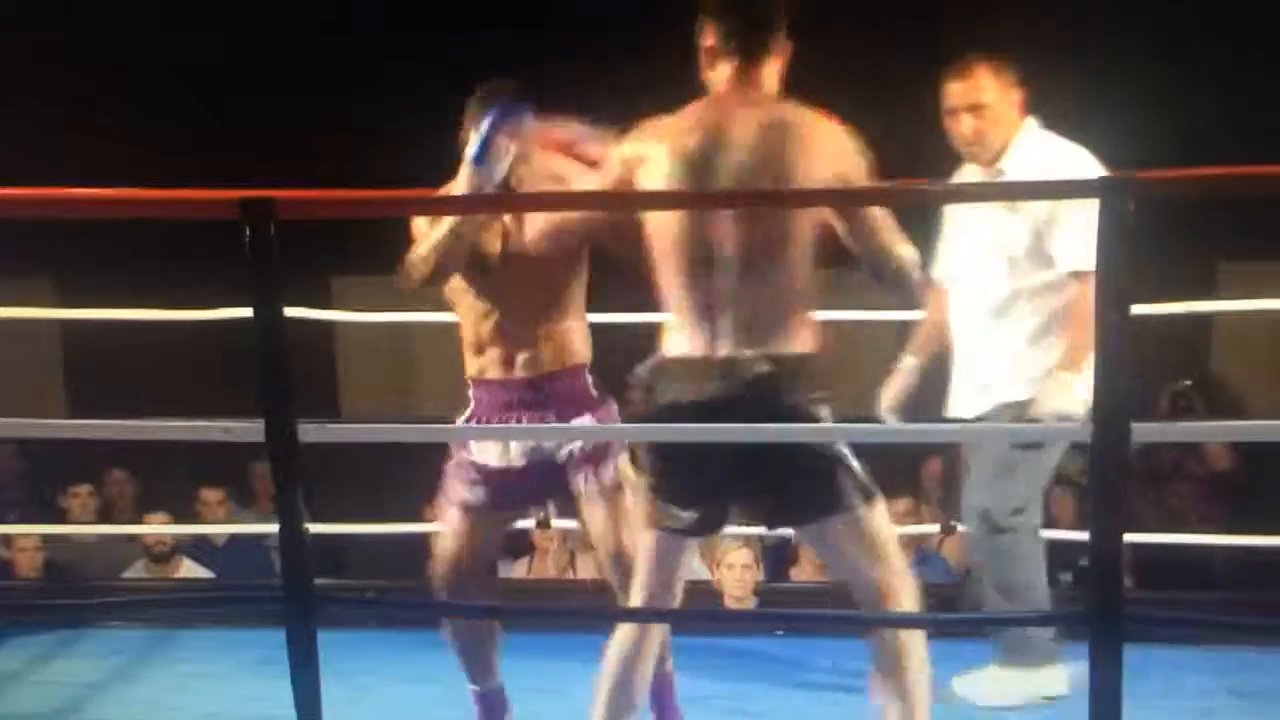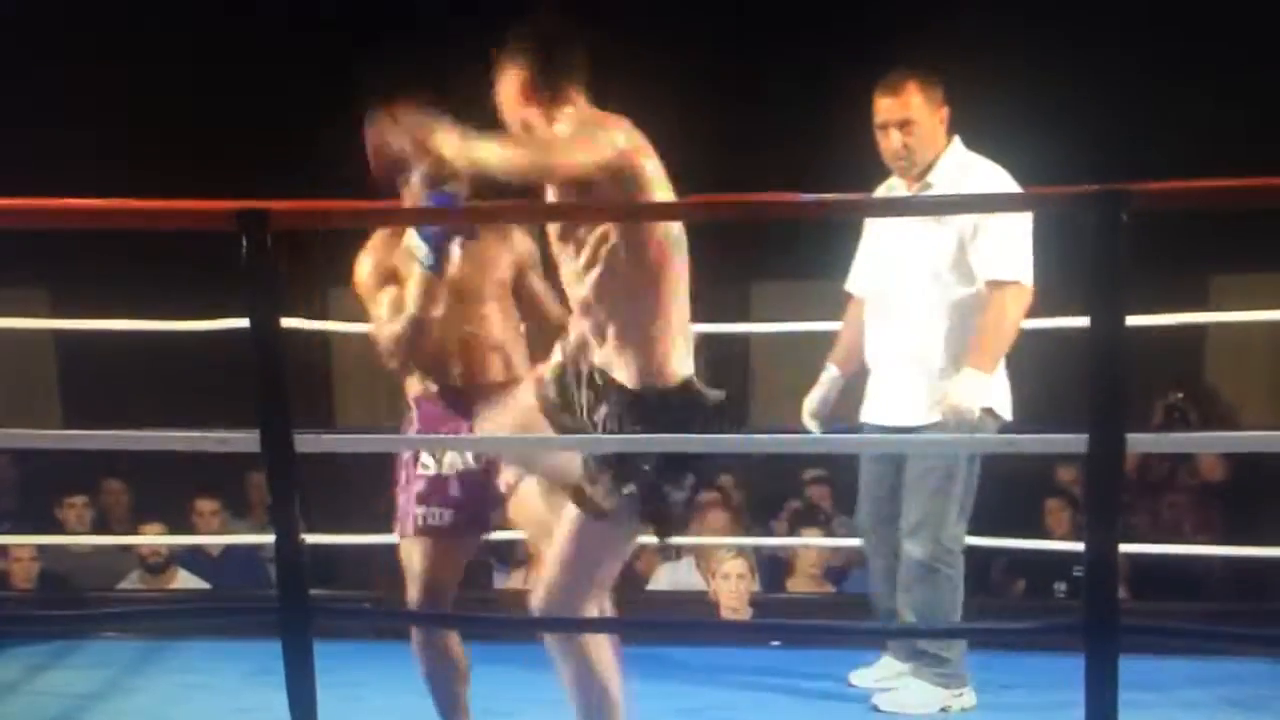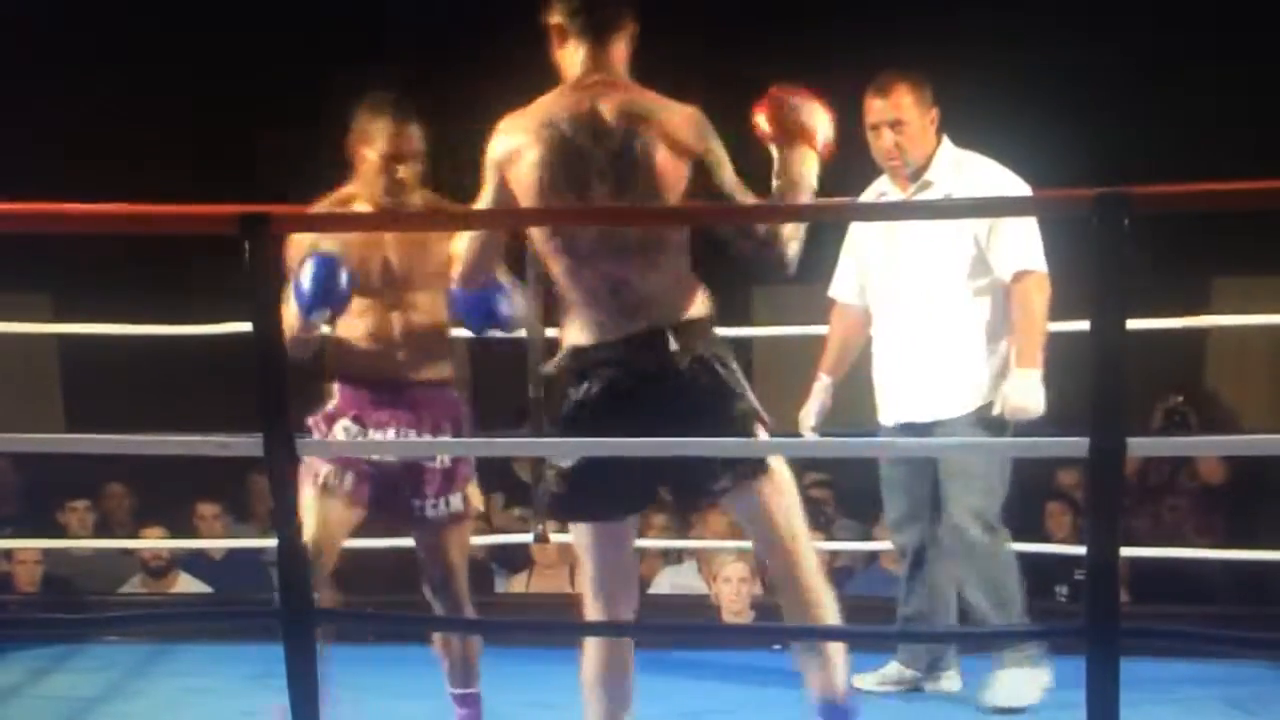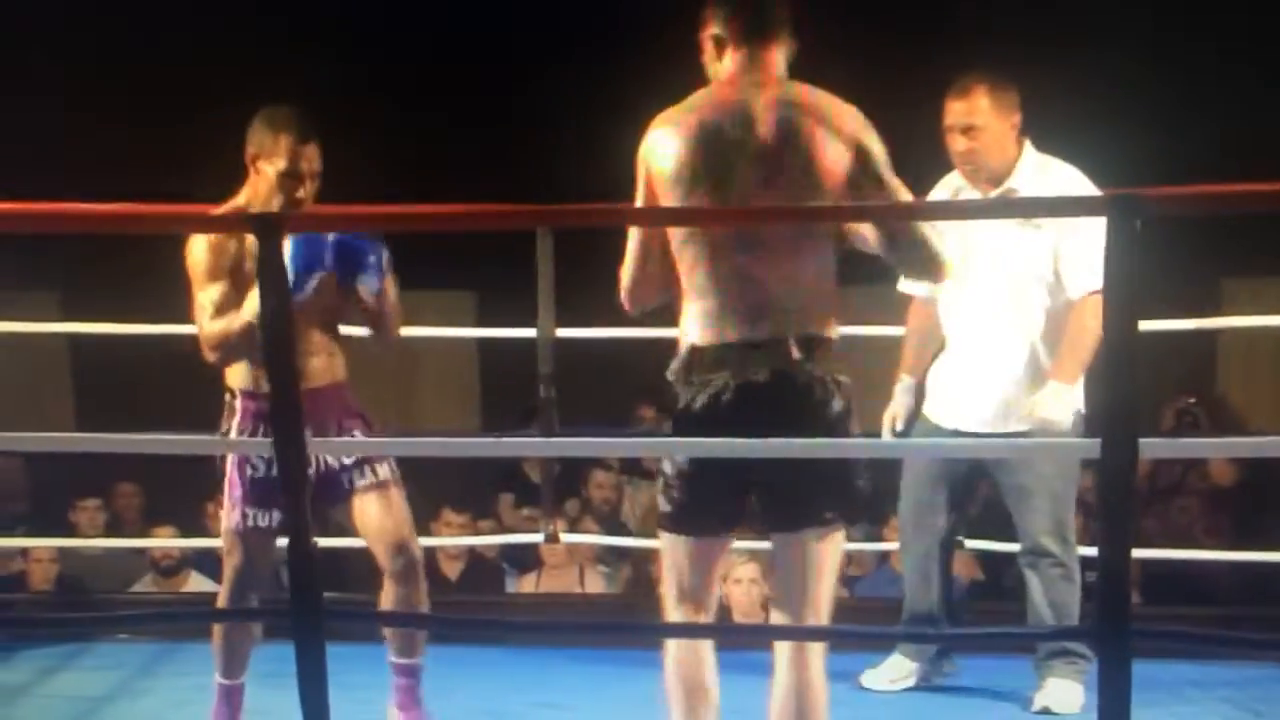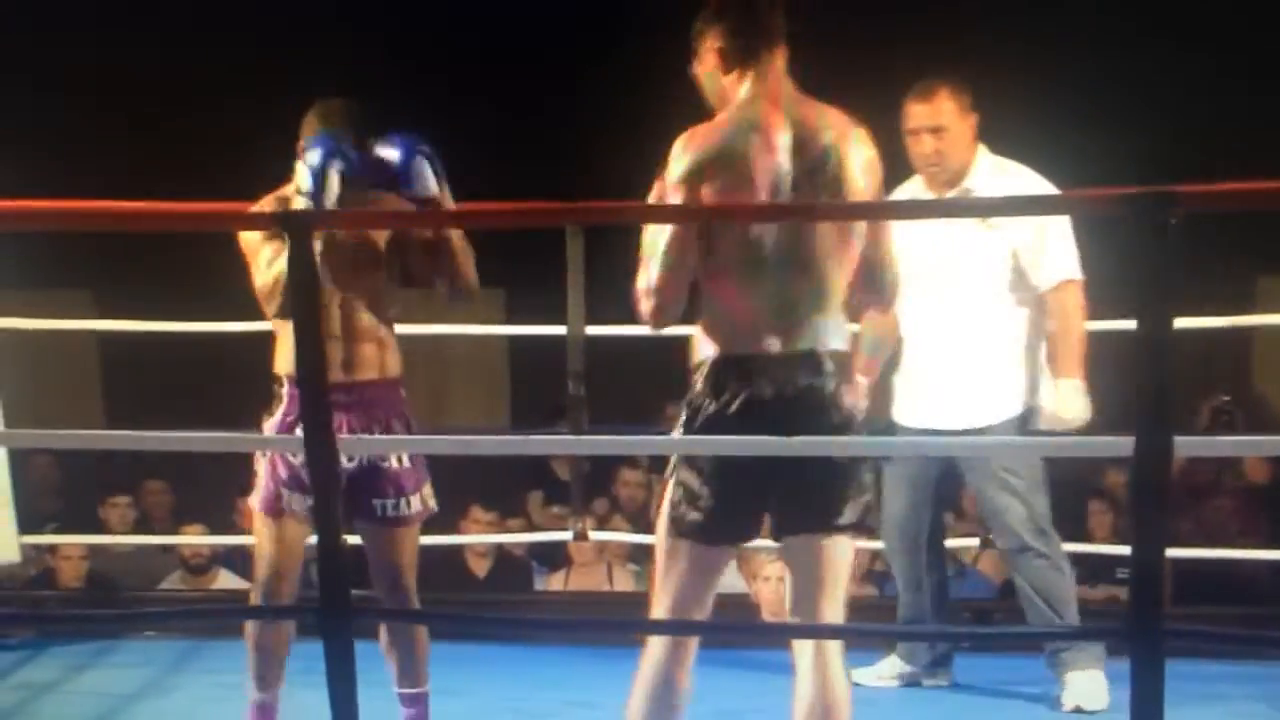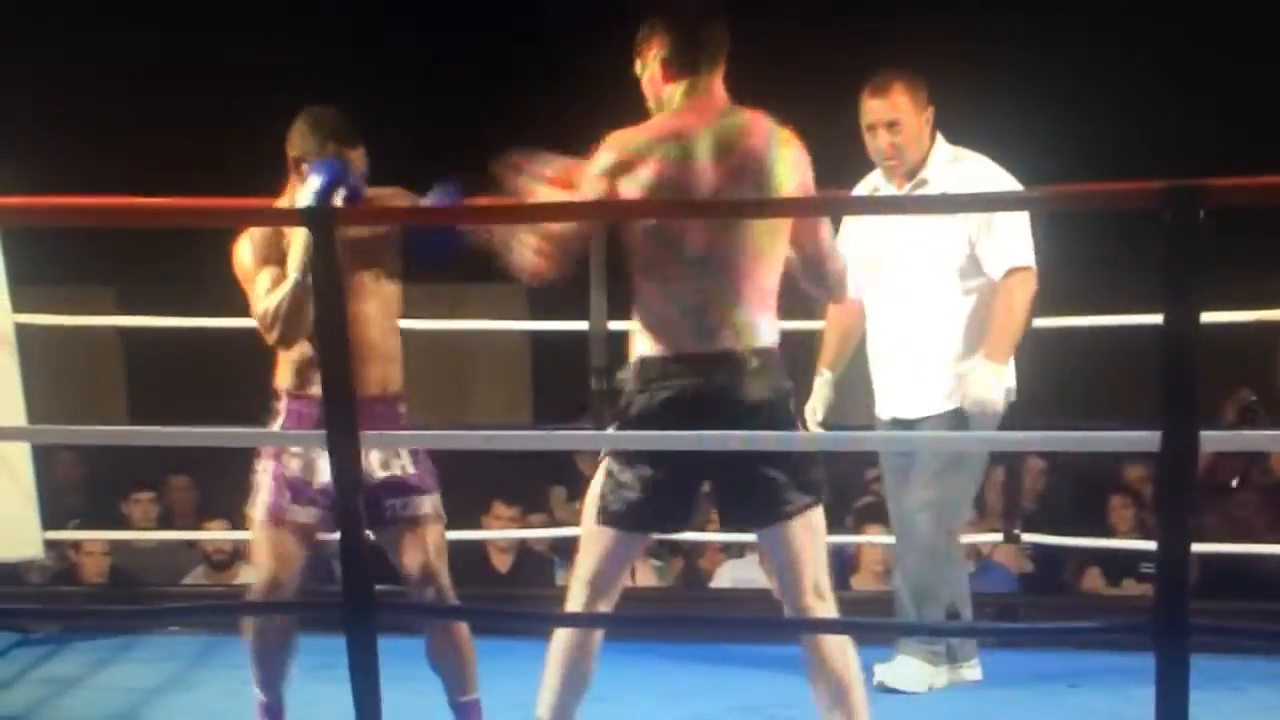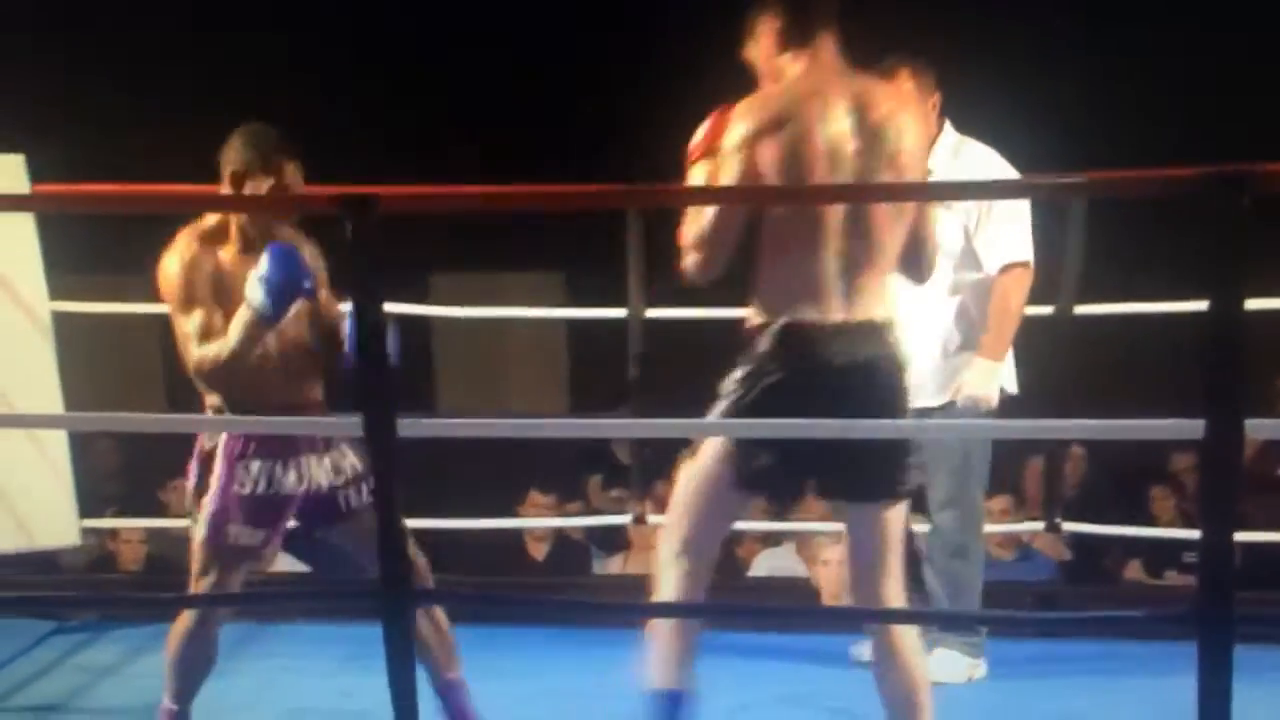
dt=0.5s
person 1, frame 1
left shoulder: (651, 143)
right shoulder: (822, 139)
left elbow: (561, 226)
right elbow: (907, 269)
left hip: (683, 393)
right hip: (777, 393)
left knee: (648, 604)
right knee: (888, 595)
person 1, frame 2
left shoulder: (604, 140)
right shoulder: (604, 147)
left elbow: (515, 160)
left wrist: (432, 133)
left hip: (648, 409)
right hip: (608, 374)
left knee: (560, 608)
right knee: (497, 432)
person 1, frame 3
left shoulder: (515, 140)
right shoulder: (680, 125)
left elbow: (468, 274)
right elbow: (777, 255)
right wrist: (801, 162)
left hip: (596, 378)
right hip: (686, 363)
left knee: (607, 612)
right knee: (789, 545)
person 1, frame 4
left shoulder: (665, 134)
right shoulder: (837, 124)
left elbow: (635, 293)
right elbow: (929, 262)
left hip: (707, 385)
right hip: (805, 384)
left knee: (687, 613)
right knee: (800, 633)
person 1, frame 5
left shoulder: (702, 151)
right shoulder: (854, 145)
left elbow: (657, 306)
left wrist: (659, 216)
left hip: (732, 397)
right hip: (822, 395)
left knee: (675, 624)
right knee: (819, 630)
person 1, frame 6
left shoulder: (627, 152)
right shoulder: (785, 149)
left elbow: (540, 260)
right elbow: (832, 281)
left wrist: (542, 194)
left hip: (665, 394)
right hip: (758, 389)
left knee: (590, 591)
right knee: (811, 604)
person 1, frame 7
left shoulder: (760, 117)
right shoulder: (904, 118)
left elbow: (700, 260)
left wrist: (701, 179)
left hip: (789, 359)
right hip: (872, 361)
left knee: (683, 546)
right knee: (883, 596)
person 2, frame 1
left shoulder: (1063, 170)
right shoulder: (966, 184)
left elbow: (1092, 279)
right elbow: (947, 287)
left wrist: (1069, 372)
right wrist: (909, 364)
left hip: (1038, 386)
right hip: (981, 386)
left knee: (994, 510)
right knee: (1004, 517)
left ankle: (1030, 656)
right ankle: (1028, 656)
person 2, frame 2
left shoulder: (985, 188)
right shoulder: (885, 199)
left elbow: (1012, 291)
left wrist: (976, 374)
right wrist: (831, 377)
left hip: (951, 402)
right hip: (887, 398)
left knee: (928, 540)
right knee: (880, 531)
right ankle: (910, 651)
person 2, frame 3
left shoulder: (986, 184)
right shoulder: (871, 206)
left elbow: (1030, 280)
right elbow: (852, 306)
left wrist: (1027, 368)
right wrist: (824, 383)
left hip: (973, 397)
right hip: (901, 403)
left knee: (973, 526)
right knee: (913, 535)
left ankle: (1018, 656)
right ankle: (926, 657)
person 2, frame 4
left shoulder: (1066, 192)
right shoulder: (942, 198)
left elbow: (1092, 300)
left wrist: (1061, 384)
right wrist: (906, 383)
left hip: (1035, 410)
right hip: (950, 404)
left knee: (1046, 542)
right knee: (919, 523)
left ankle: (1063, 668)
right ankle: (921, 648)
person 2, frame 5
left shoulder: (1020, 193)
right shoulder: (901, 205)
left elbow: (1063, 289)
right elbow: (883, 306)
left wrist: (1066, 377)
right wrist: (859, 381)
left hip: (999, 404)
right hip: (917, 404)
left knee: (1024, 534)
right knee: (905, 531)
left ankle: (1077, 661)
right ankle: (924, 654)
person 2, frame 6
left shoulder: (979, 181)
right shoulder: (864, 199)
left elbow: (1019, 277)
right elbow: (849, 298)
left wrist: (993, 362)
right wrist: (825, 376)
left hip: (960, 393)
right hip: (895, 396)
left knee: (928, 521)
right knee: (912, 528)
left ankle: (925, 651)
right ankle: (954, 650)
person 2, frame 7
left shoulder: (983, 175)
left elbow: (1014, 273)
left wrist: (987, 364)
left hip: (956, 381)
left knee: (951, 512)
left ankle: (961, 639)
person 3, frame 1
left shoulder: (565, 192)
right shoulder: (442, 213)
right elbow: (421, 276)
right wrist: (470, 187)
left hip: (575, 401)
right hip: (496, 409)
left knee: (623, 559)
right knee: (456, 575)
person 3, frame 2
left shoulder: (505, 236)
right shoulder: (380, 256)
left elbow: (555, 326)
right elbow: (397, 352)
right wrist: (429, 271)
right hip: (437, 426)
left knee: (557, 536)
right knee: (427, 603)
person 3, frame 3
right shoulder: (318, 231)
right elbow: (292, 347)
right wrist: (302, 314)
left hip: (434, 410)
right hip: (356, 408)
left knee: (447, 582)
right knee: (312, 552)
person 3, frame 4
left shoulder: (330, 232)
right shoulder: (217, 240)
left elbow: (389, 328)
right elbow: (214, 343)
left wrist: (377, 278)
left hip: (333, 411)
right hip: (262, 421)
left knee: (403, 553)
right knee: (244, 578)
person 3, frame 5
left shoulder: (385, 208)
right shoulder: (268, 219)
left elbow: (463, 275)
right elbow: (277, 300)
left wrist: (436, 196)
right wrist: (307, 204)
left hip: (381, 410)
right hip: (304, 413)
left knee: (398, 585)
right knee: (275, 579)
person 3, frame 6
left shoulder: (385, 212)
right shoulder: (260, 241)
right elbow: (280, 330)
right wrist: (308, 236)
left hip: (383, 423)
right hip: (306, 425)
left knee: (433, 584)
right knee: (271, 588)
person 3, frame 7
left shoulder: (297, 247)
right shoulder: (188, 260)
right elbow: (207, 371)
left wrist: (359, 342)
right wrist: (257, 311)
left hip: (319, 434)
right hip: (245, 444)
left knee: (406, 571)
right knee: (208, 600)
